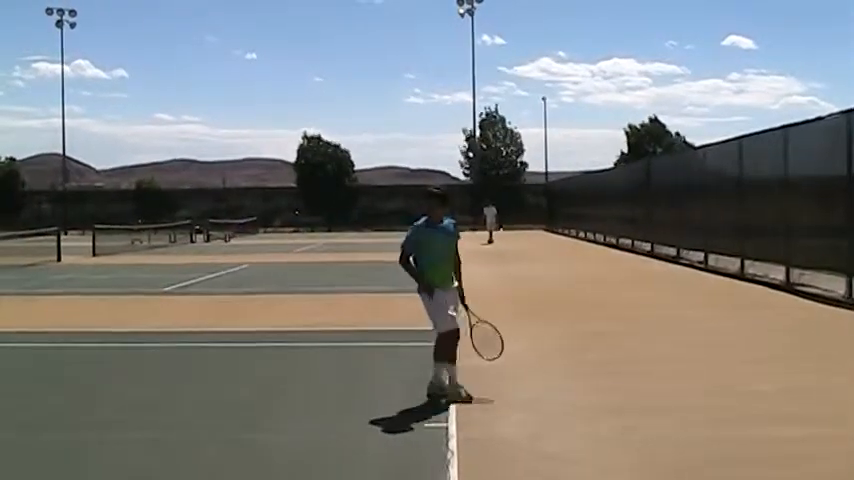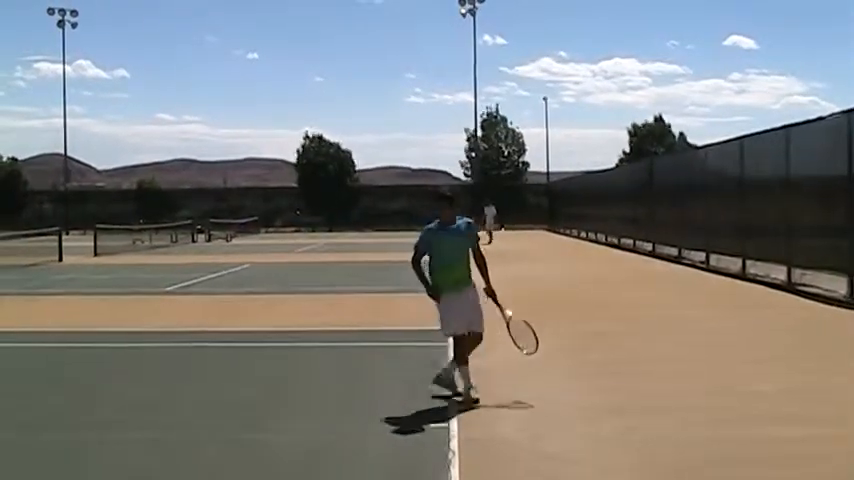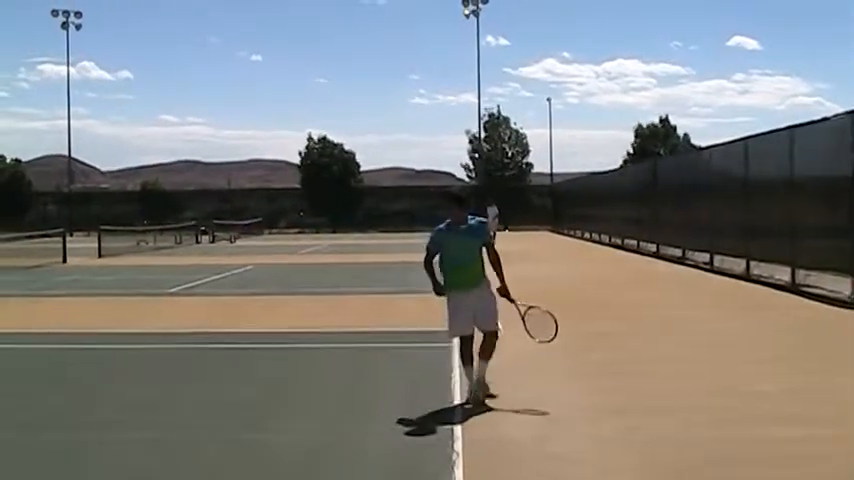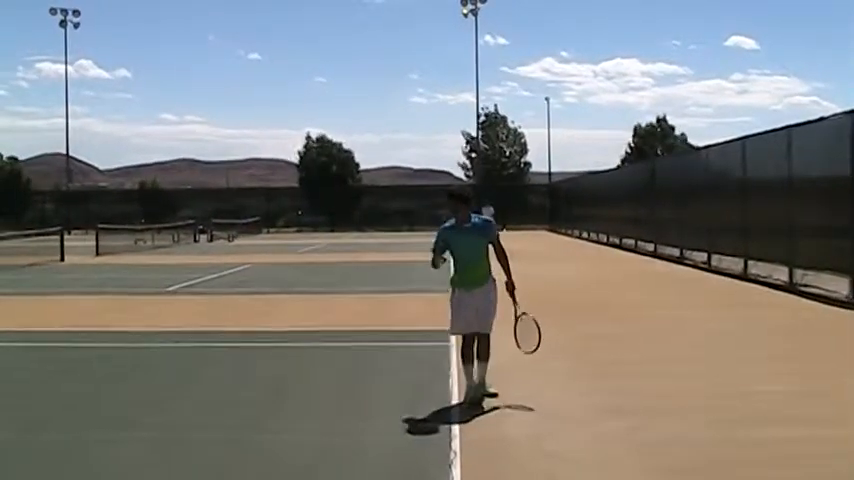
dt=0.2s
person 1, frame 1
left shoulder: (451, 226)
right shoulder: (418, 229)
right elbow: (404, 259)
left wrist: (459, 284)
right wrist: (422, 282)
left hip: (450, 287)
right hip: (433, 290)
left knee: (446, 335)
right knee: (452, 334)
left ankle: (437, 383)
right ankle: (454, 385)
person 1, frame 2
left shoulder: (468, 226)
right shoulder: (430, 232)
left elbow: (478, 256)
right elbow: (416, 260)
left wrist: (487, 284)
right wrist: (428, 286)
left hip: (468, 289)
right hip: (445, 294)
left knee: (476, 336)
right knee: (459, 338)
left ankle: (446, 374)
right ankle: (468, 387)
person 1, frame 3
left shoulder: (480, 226)
right shoulder: (441, 233)
left elbow: (492, 254)
right elbow: (428, 260)
left wrist: (502, 283)
right wrist: (435, 283)
left hip: (481, 288)
right hip: (457, 293)
left knee: (491, 334)
right knee: (466, 339)
left ankle: (480, 379)
right ankle: (473, 387)
person 1, frame 4
left shoulder: (485, 224)
right shoulder: (447, 231)
left elbow: (499, 251)
right elbow: (436, 259)
left wrist: (509, 279)
right wrist: (437, 259)
left hip: (486, 286)
right hip: (462, 290)
left knee: (484, 336)
right knee: (468, 338)
left ankle: (480, 383)
right ankle: (471, 386)
